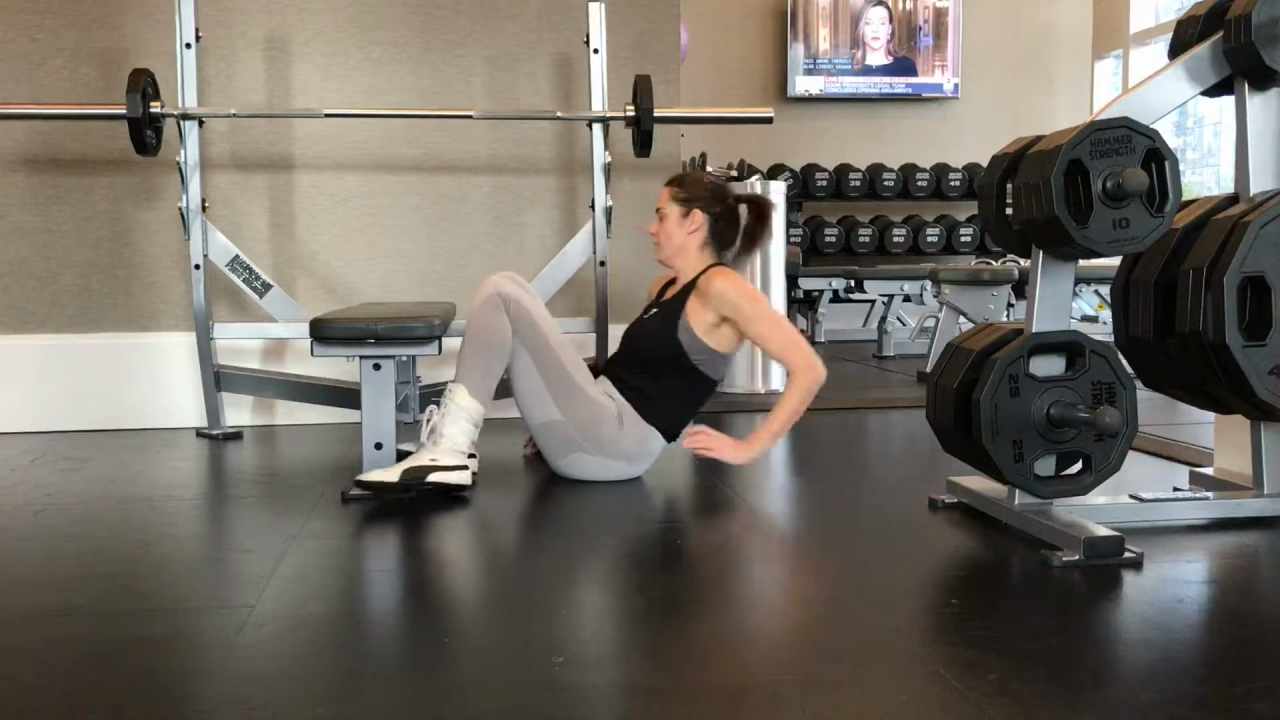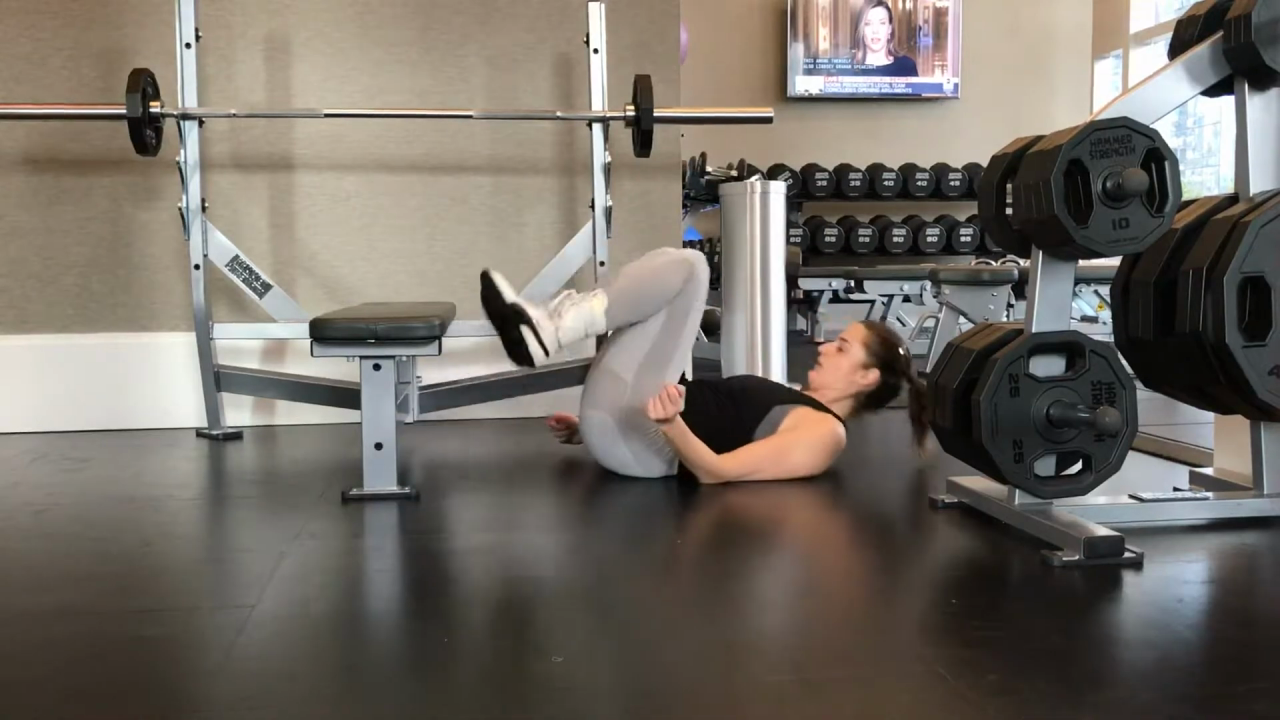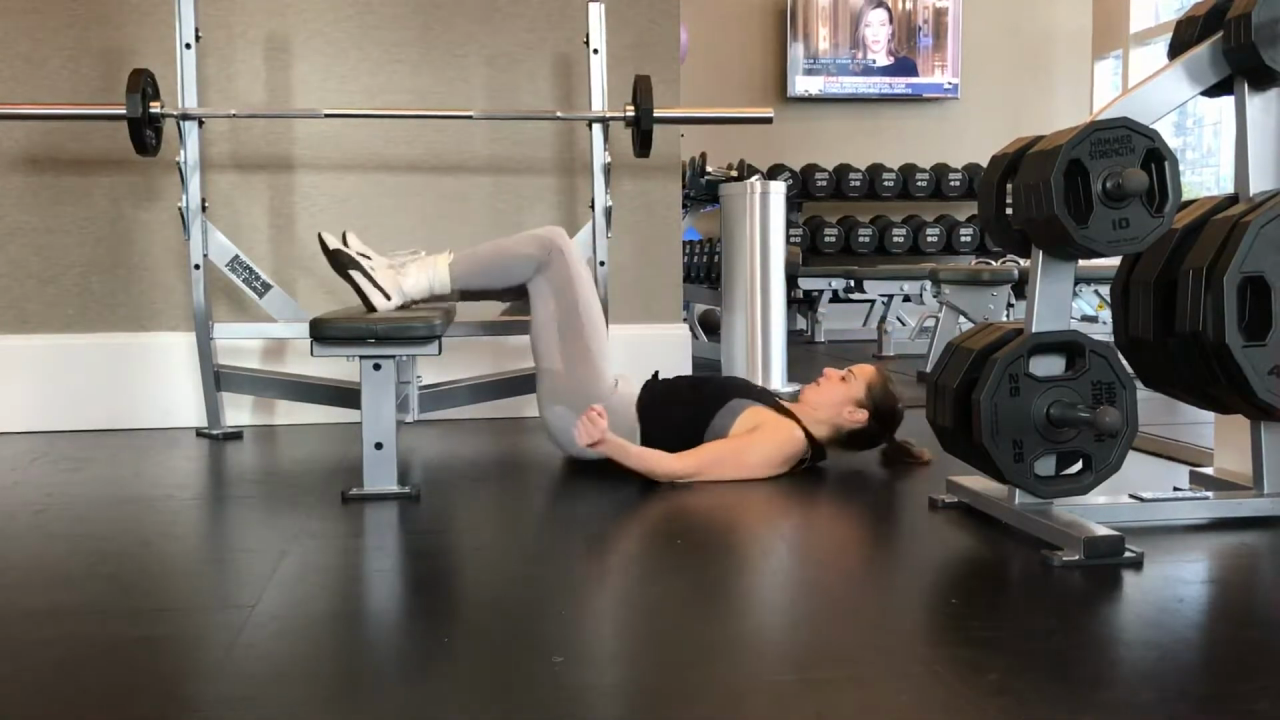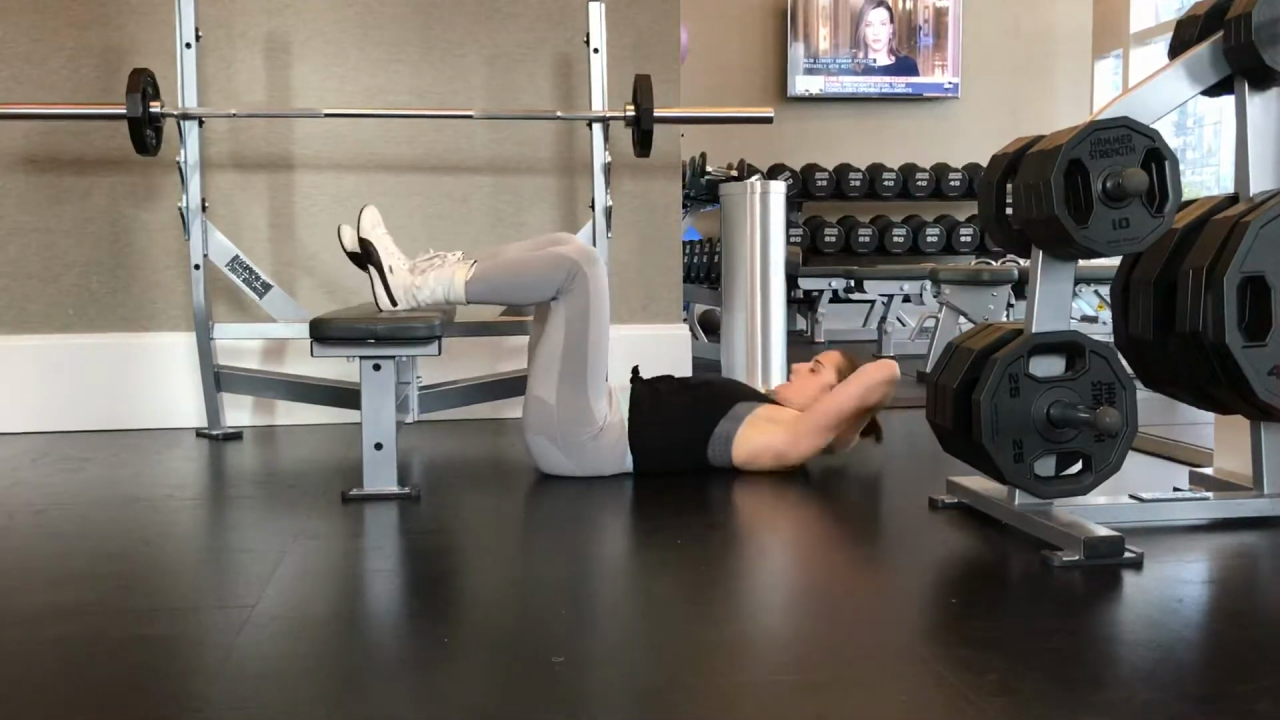
dt=0.7s
person 1, frame 1
left shoulder: (720, 288)
right shoulder: (670, 286)
left elbow: (809, 370)
left wrist: (749, 447)
right wrist: (561, 421)
left hip: (614, 445)
right hip: (596, 428)
left knee: (500, 296)
right knee: (508, 288)
left ankle: (448, 452)
right ankle: (449, 439)
person 1, frame 2
left shoulder: (823, 434)
right shoulder: (799, 407)
left elbow: (716, 470)
left wrist: (673, 428)
left hip: (633, 434)
right hip: (618, 421)
left knee: (686, 266)
right knee: (679, 270)
left ankle: (544, 332)
right ankle: (545, 325)
person 1, frame 3
left shoulder: (785, 440)
right shoulder: (784, 421)
left elbow: (683, 468)
left wrist: (608, 444)
left hip: (589, 414)
right hip: (612, 411)
left knee: (551, 247)
right knee: (546, 276)
left ankle: (398, 285)
right ankle: (399, 279)
person 1, frame 4
left shoulder: (798, 437)
right shoulder: (771, 415)
left elbow: (884, 372)
left wrist: (851, 426)
left hip: (581, 444)
right hip: (599, 423)
left knee: (578, 264)
right knee: (564, 248)
left ankle: (411, 288)
right ankle: (413, 279)
